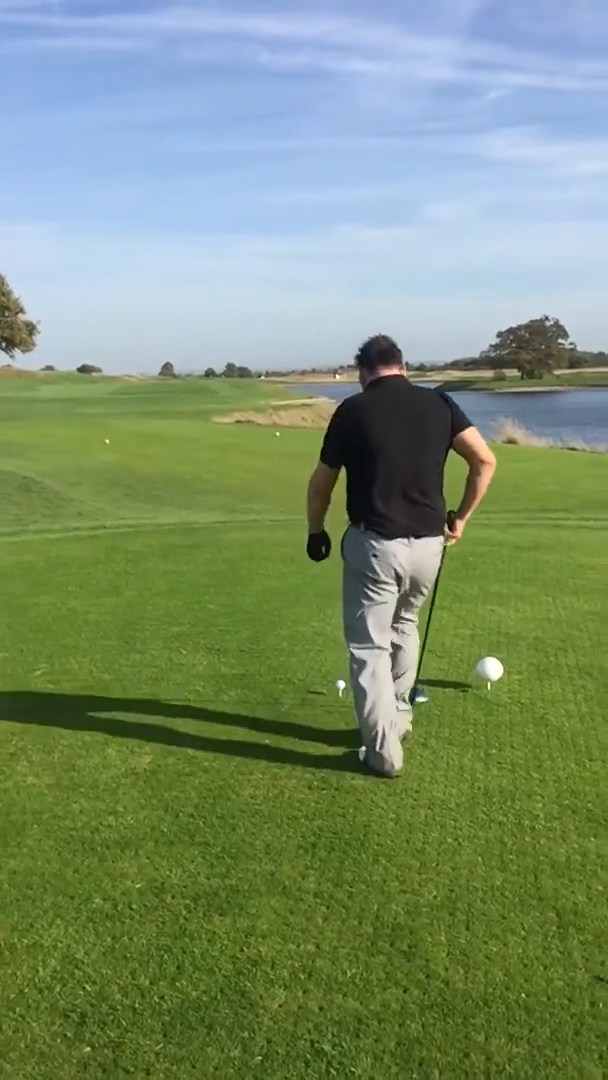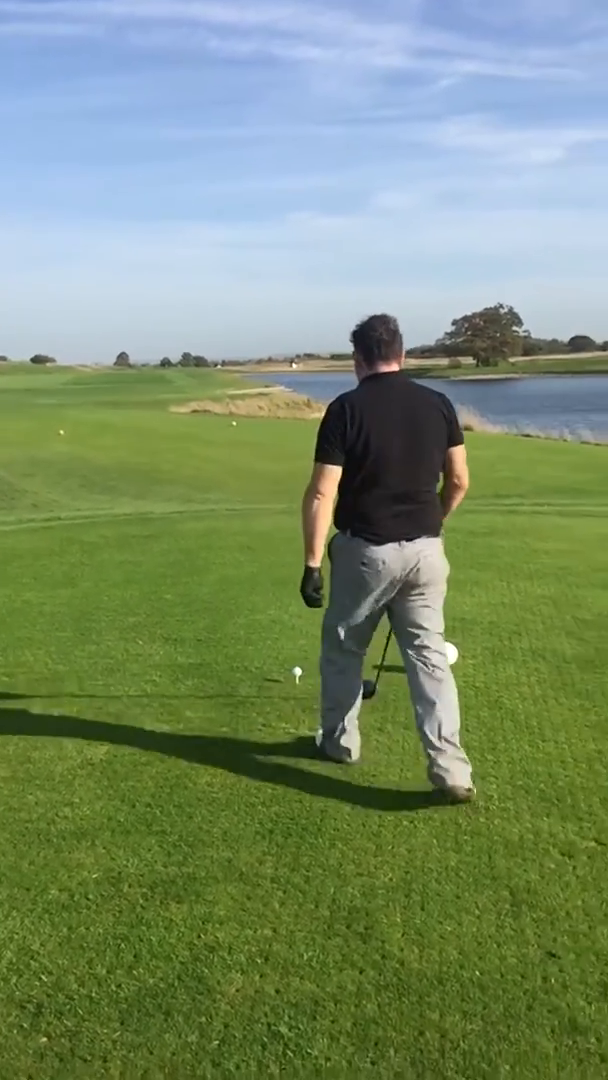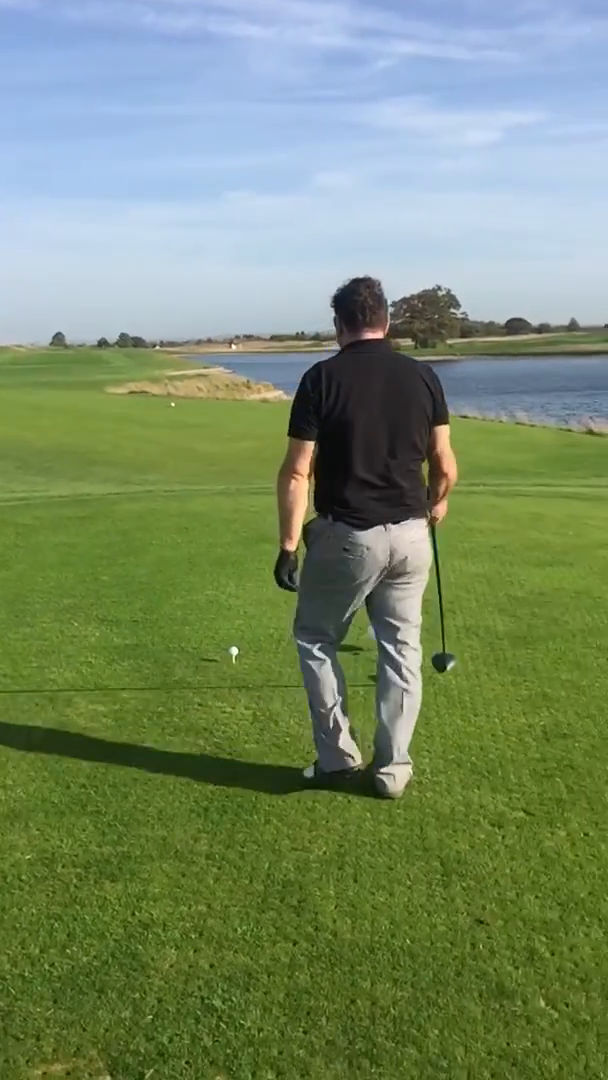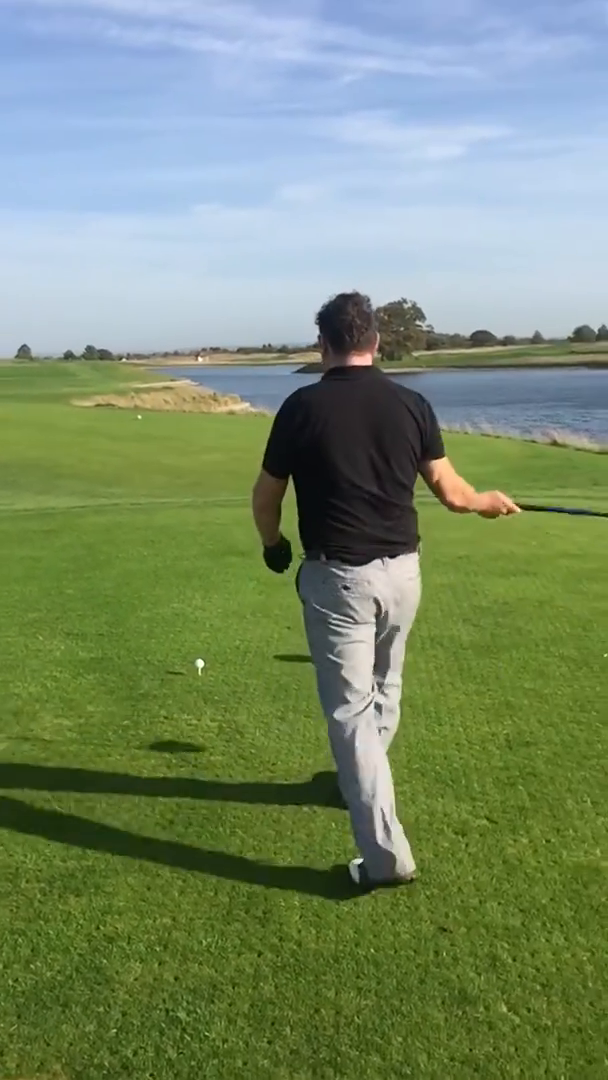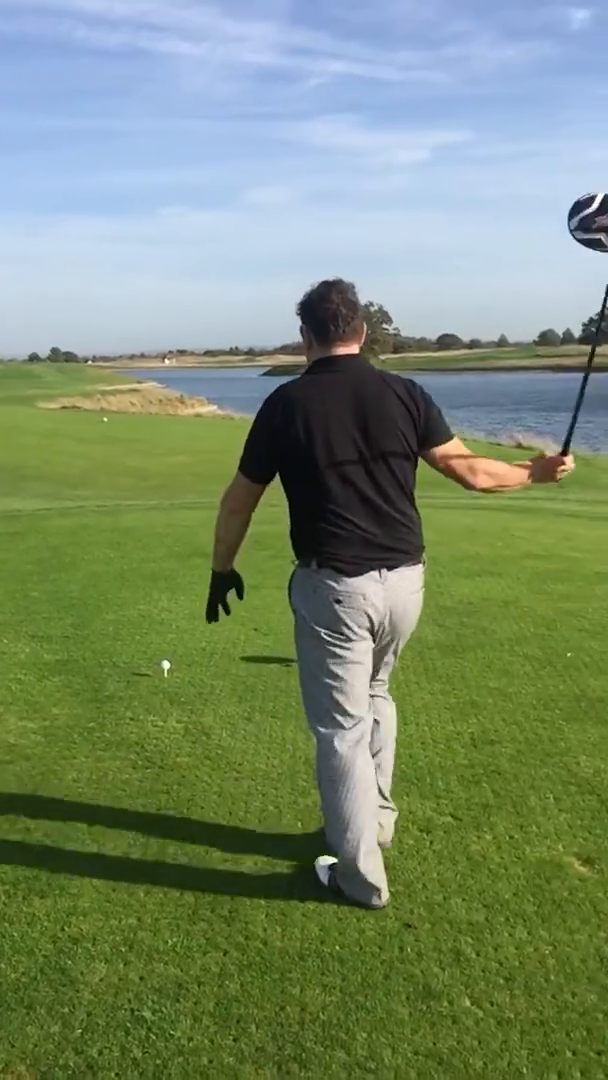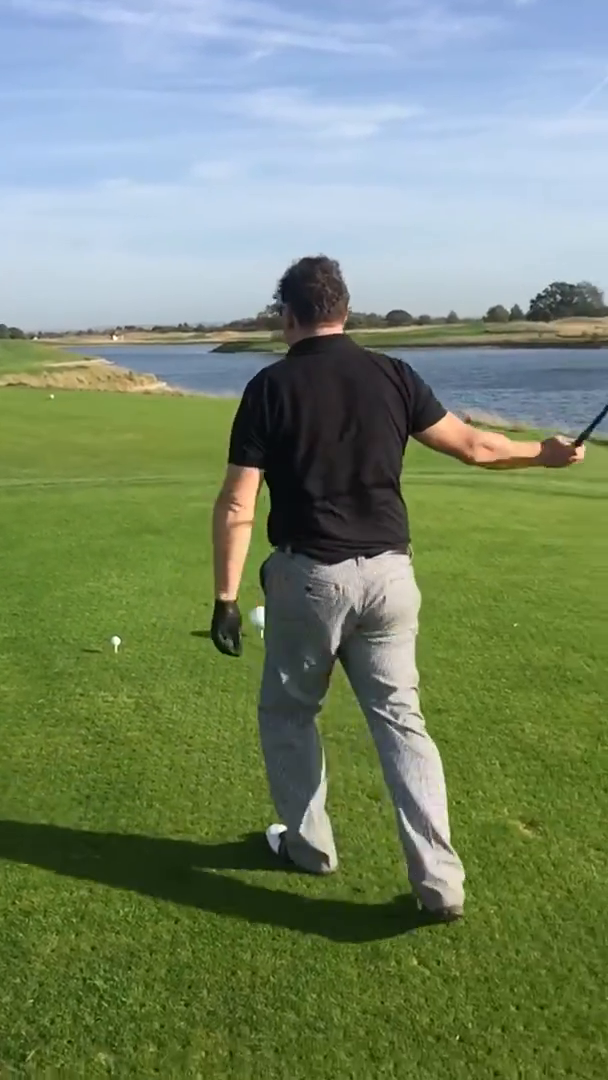
dt=0.3s
person 1, frame 1
left shoulder: (352, 411)
right shoulder: (439, 403)
left elbow: (320, 485)
right elbow: (485, 462)
left wrist: (316, 531)
right wrist: (462, 518)
left hip: (374, 545)
right hip: (427, 544)
left knee: (369, 648)
right knee: (403, 628)
left ankle: (383, 752)
right ankle: (397, 710)
person 1, frame 2
left shoulder: (347, 408)
right shoulder: (437, 404)
left elbow: (322, 493)
right elbow: (458, 481)
left wrist: (313, 564)
left hip: (364, 550)
right hip: (425, 549)
left knee: (343, 651)
right knee: (429, 656)
left ankle: (339, 740)
right ankle: (448, 764)
person 1, frame 3
left shoulder: (323, 378)
right shoulder: (422, 377)
left elbow: (296, 471)
right elbow: (442, 464)
left wrist: (288, 546)
right wrist: (437, 504)
left hip: (346, 536)
right hip: (410, 533)
left knee: (316, 639)
right knee: (402, 654)
left ankle: (338, 753)
right ankle: (392, 767)
person 1, frame 4
left shoulder: (302, 406)
right shoulder: (412, 404)
left elbow: (265, 496)
right elbow: (450, 491)
left wrist: (273, 544)
right wrist: (496, 502)
left hip: (338, 576)
right hip: (402, 570)
left knee: (349, 709)
right knee: (382, 688)
left ankle: (386, 850)
right ankle: (363, 786)
person 1, frame 5
left shoulder: (286, 404)
right shoulder: (404, 394)
left elbow: (238, 503)
right elbow: (469, 469)
left wrist: (220, 572)
right wrist: (532, 472)
left hip: (332, 586)
right hip: (403, 579)
left knee: (341, 726)
right knee: (373, 698)
left ankle: (361, 874)
right ankle: (375, 816)
person 1, frame 6
left shoulder: (270, 388)
right shoulder: (392, 376)
left elbow: (236, 505)
right elbow: (471, 445)
left wrist: (227, 597)
right wrist: (542, 453)
left hip: (310, 574)
right hip: (389, 570)
left knee: (286, 713)
right knee: (400, 720)
left ankle: (309, 841)
right ankle: (437, 877)
